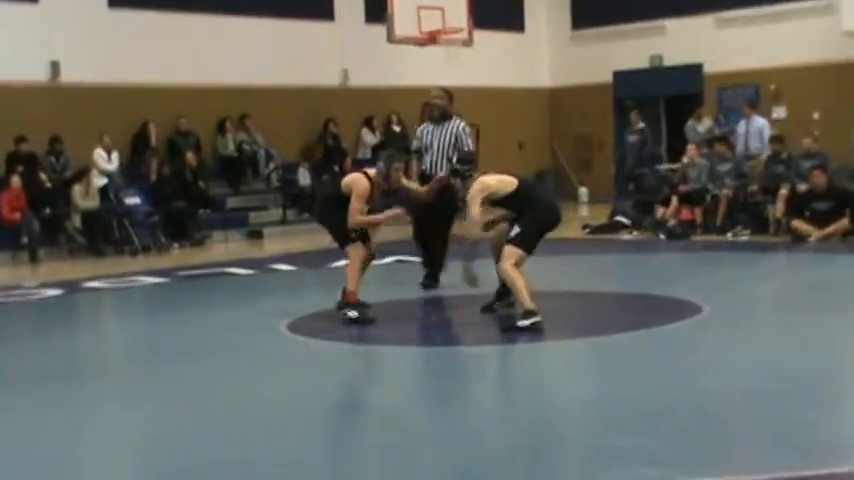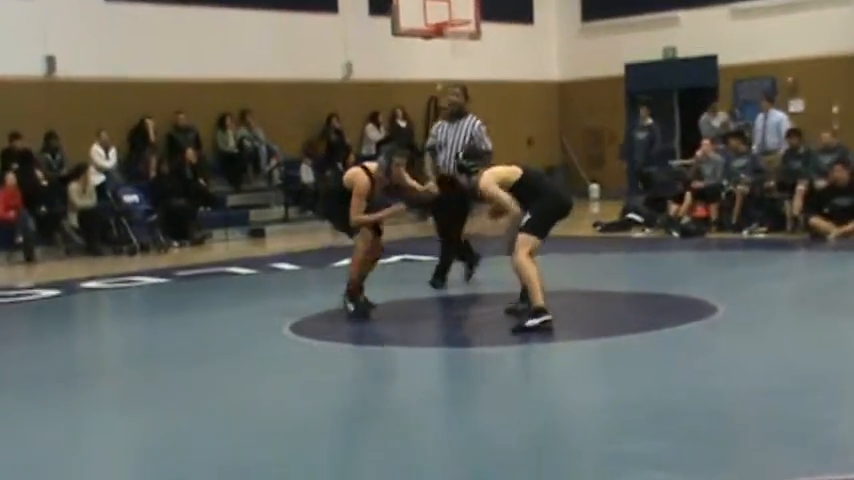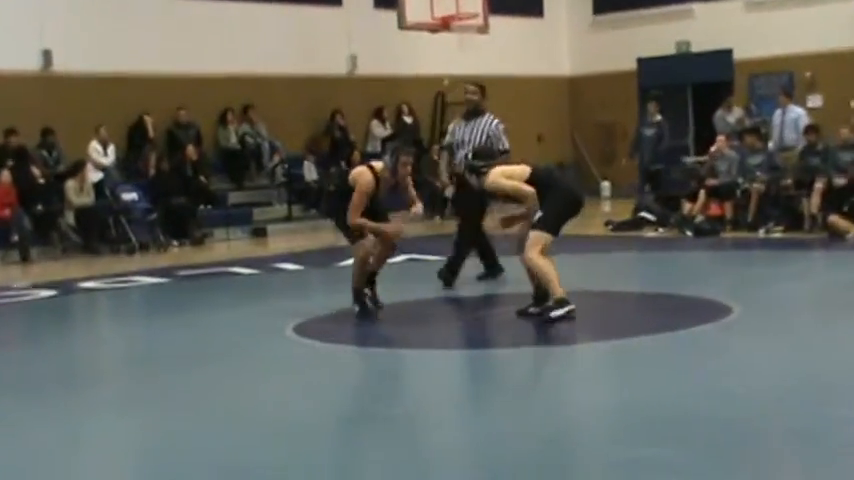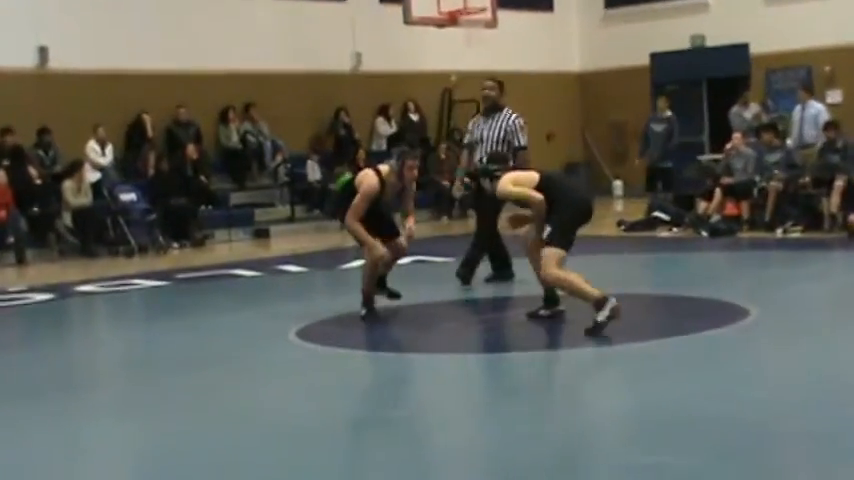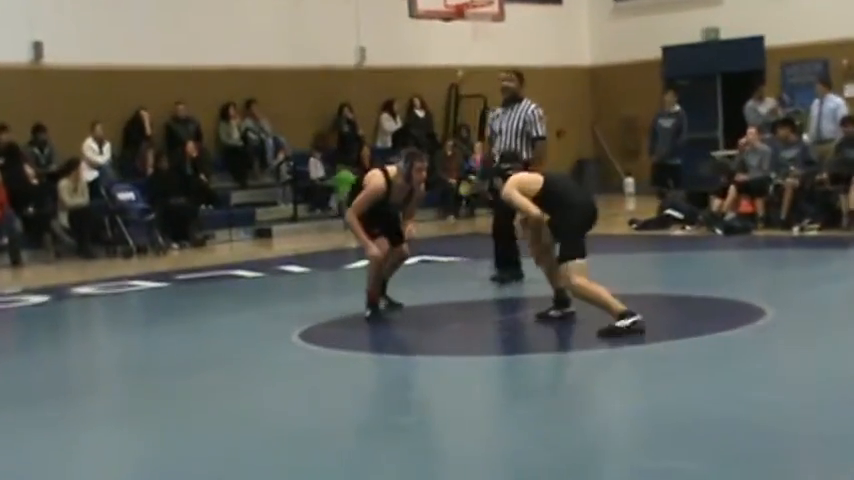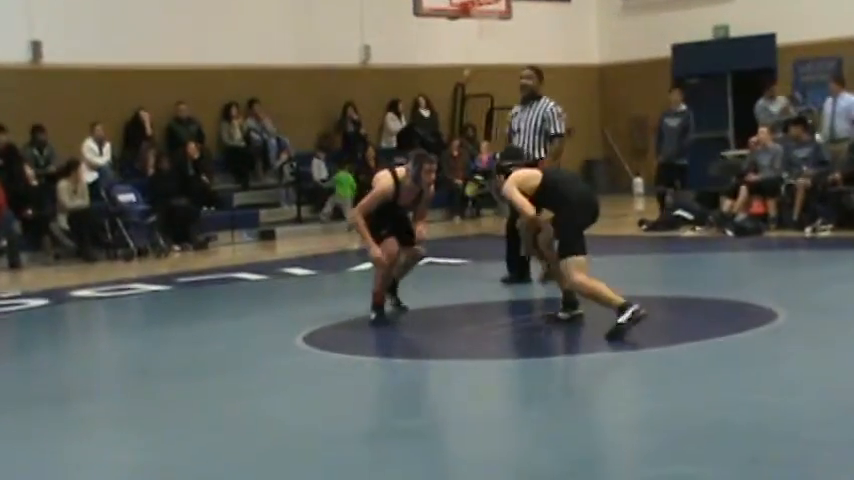
dt=0.1s
person 1, frame 1
left shoulder: (460, 127)
right shoulder: (423, 129)
left elbow: (470, 157)
right elbow: (416, 156)
right wrist: (415, 179)
left hip: (448, 185)
right hip: (426, 184)
left knee: (439, 231)
right knee: (420, 230)
left ankle: (432, 276)
right ankle: (431, 265)
person 1, frame 2
left shoulder: (475, 126)
right shoulder: (438, 126)
left elbow: (486, 156)
right elbow: (430, 153)
right wrist: (430, 177)
left hip: (462, 183)
right hip: (442, 182)
left knee: (453, 230)
right knee: (443, 229)
left ankle: (440, 274)
right ankle: (470, 258)
person 1, frame 3
left shoulder: (493, 125)
right shoulder: (456, 125)
left elbow: (504, 155)
right elbow: (447, 152)
right wrist: (444, 175)
right hip: (461, 181)
left knee: (467, 228)
right knee: (472, 228)
left ankle: (450, 272)
right ankle: (493, 266)
person 1, frame 4
left shoulder: (512, 120)
right shoulder: (475, 122)
left elbow: (522, 153)
right elbow: (467, 150)
right wrist: (460, 177)
right hip: (480, 180)
left knee: (484, 225)
right knee: (488, 227)
left ankle: (468, 268)
right ankle: (502, 269)
person 1, frame 5
left shoulder: (531, 111)
right shoulder: (496, 114)
left elbow: (540, 145)
left wrist: (533, 172)
left hip: (520, 172)
left knee: (505, 218)
right knee: (500, 221)
left ankle: (509, 268)
right ankle: (510, 269)
person 1, frame 6
left shoulder: (549, 109)
right shoulder: (515, 112)
left elbow: (558, 142)
left wrist: (545, 168)
right knee: (514, 221)
right ankle: (517, 270)
person 2, frame 1
left shoulder: (475, 190)
right shoulder: (485, 182)
left elbow: (474, 232)
right wrist: (495, 221)
left hip: (539, 212)
right hip: (544, 209)
left knee: (505, 266)
right knee: (498, 241)
left ankle: (531, 314)
right ankle: (504, 295)
person 2, frame 2
left shoulder: (485, 182)
right shoulder: (492, 174)
left elbow: (515, 210)
right wrist: (503, 210)
left hip: (549, 199)
right hip: (556, 198)
left knee: (520, 257)
right knee: (516, 243)
left ankle: (540, 313)
right ankle: (528, 298)
person 2, frame 3
left shoulder: (491, 180)
right shoulder: (501, 173)
left elbow: (530, 193)
right wrist: (519, 218)
left hip: (561, 195)
right hip: (567, 194)
left knee: (530, 255)
left ankle: (562, 304)
right ankle: (541, 300)
person 2, frame 4
left shoulder: (502, 187)
right shoulder: (518, 178)
left elbow: (538, 199)
left wrist: (537, 224)
right wrist: (528, 218)
left hip: (570, 205)
right hip: (577, 201)
left knee: (549, 272)
right knee: (533, 247)
left ankle: (603, 302)
right ankle: (551, 302)
person 2, frame 5
left shoulder: (508, 189)
right shoulder: (527, 178)
left elbow: (536, 215)
left wrist: (536, 233)
left hip: (573, 210)
right hip: (584, 204)
left knee: (575, 282)
right knee: (541, 244)
left ankle: (627, 317)
person 2, frame 6
left shoulder: (508, 185)
right shoulder: (529, 175)
left elbow: (529, 214)
left wrist: (528, 230)
left hip: (574, 206)
right hip: (586, 199)
left knee: (575, 279)
right knee: (544, 241)
left ankle: (626, 309)
right ankle: (570, 305)
person 3, frame 1
left shoulder: (391, 178)
right shoulder: (363, 184)
left elbow: (420, 192)
right elbow: (353, 222)
left wrist: (434, 184)
right wrist: (386, 215)
left hip: (347, 208)
right hip: (330, 210)
left knee: (367, 254)
right knee: (357, 252)
left ankle: (346, 299)
right ankle: (350, 307)
person 3, frame 2
left shoulder: (395, 174)
right shoulder: (363, 180)
left elbow: (419, 190)
right elbow: (355, 220)
left wrist: (427, 189)
right wrist: (387, 212)
left hip: (353, 202)
right hip: (337, 204)
left knee: (376, 248)
right knee: (365, 238)
left ankle: (355, 293)
right ankle: (351, 293)
person 3, frame 3
left shoulder: (401, 175)
right shoulder: (368, 179)
left elbow: (414, 200)
right elbow: (352, 219)
left wrist: (417, 206)
right wrist: (384, 228)
left hip: (370, 202)
right hip: (343, 203)
left knee: (390, 243)
right knee: (365, 247)
left ankle: (369, 282)
right ankle: (358, 297)
person 3, frame 4
left shoulder: (408, 183)
right shoulder: (372, 183)
left elbow: (409, 213)
right elbow: (351, 221)
left wrist: (410, 223)
right wrist: (374, 245)
left hip: (375, 206)
right hip: (350, 205)
left knee: (399, 248)
right knee: (375, 252)
left ankle: (379, 283)
person 3, frame 5
left shoulder: (418, 188)
right shoulder: (379, 184)
left elbow: (408, 217)
right elbow: (350, 215)
left wrist: (409, 228)
right wrist: (368, 246)
left hip: (385, 209)
right hip: (363, 209)
left knee: (401, 253)
right knee: (381, 251)
left ankle: (380, 289)
person 3, frame 6
left shoulder: (428, 189)
right shoulder: (388, 185)
left elbow: (420, 218)
right elbow: (355, 214)
left wrist: (420, 228)
right wrist: (371, 246)
left hip: (395, 210)
right hip: (372, 211)
left knee: (416, 252)
right knee: (390, 251)
left ankle: (390, 288)
